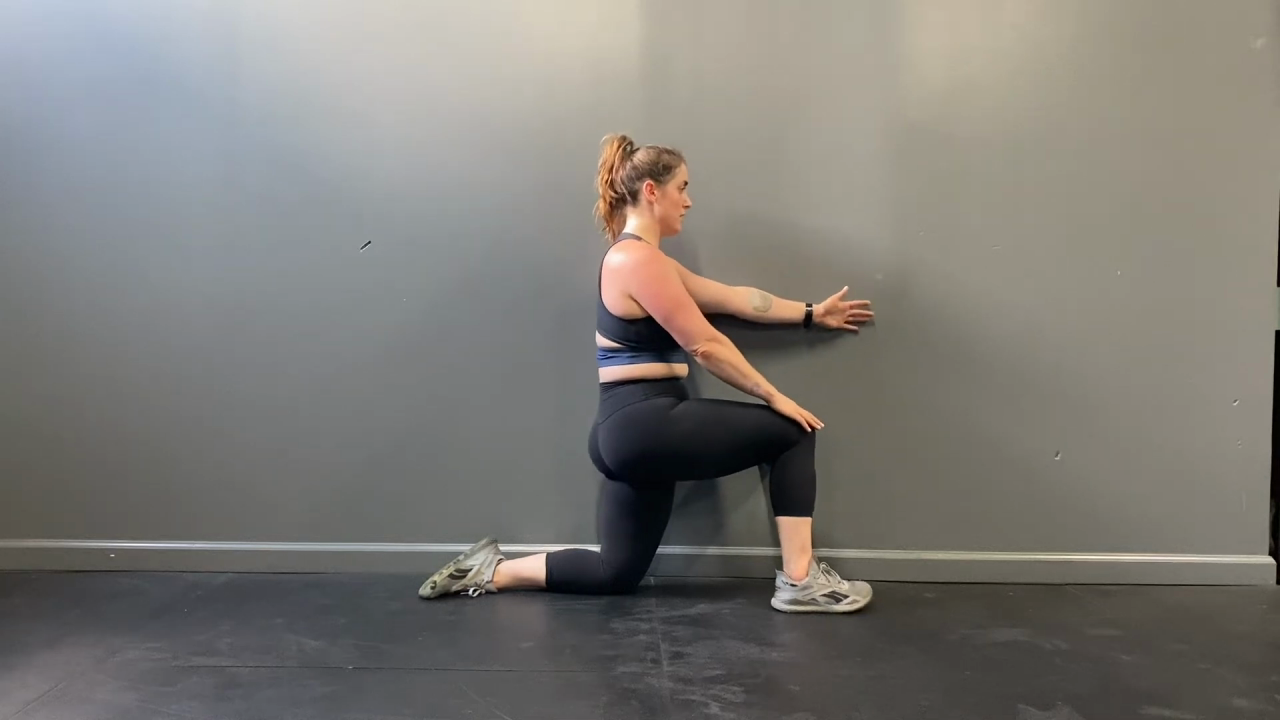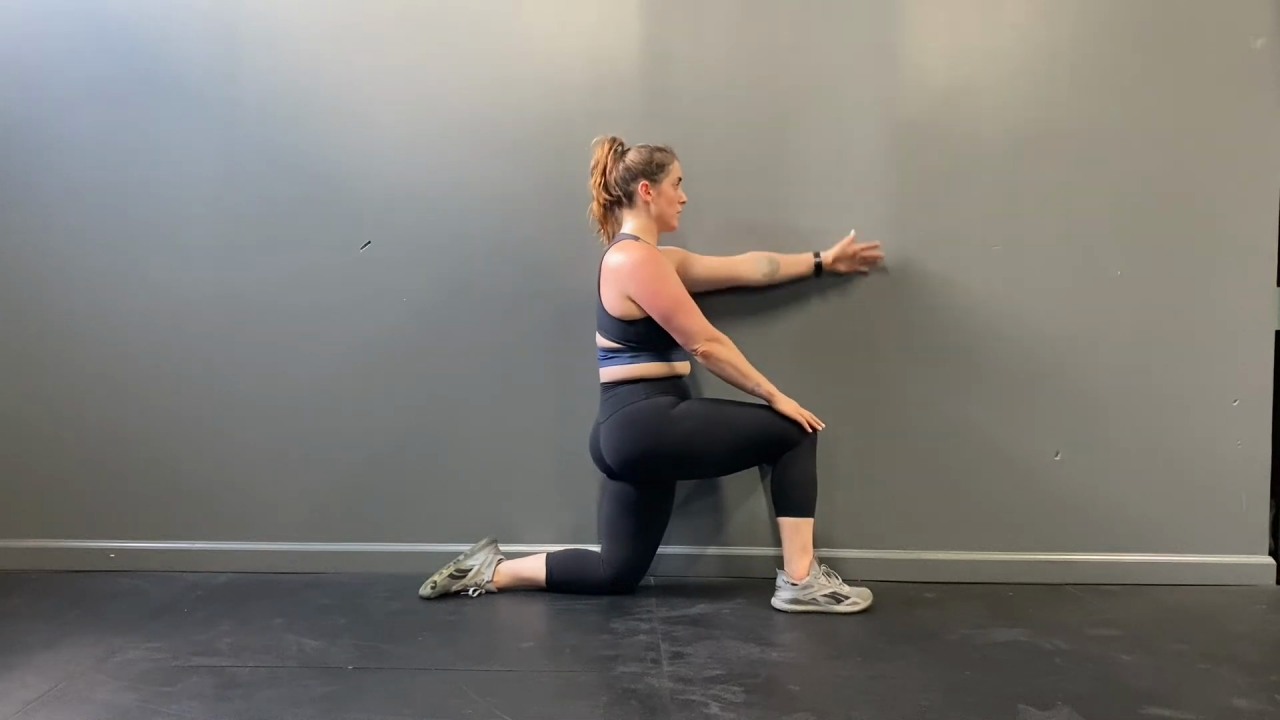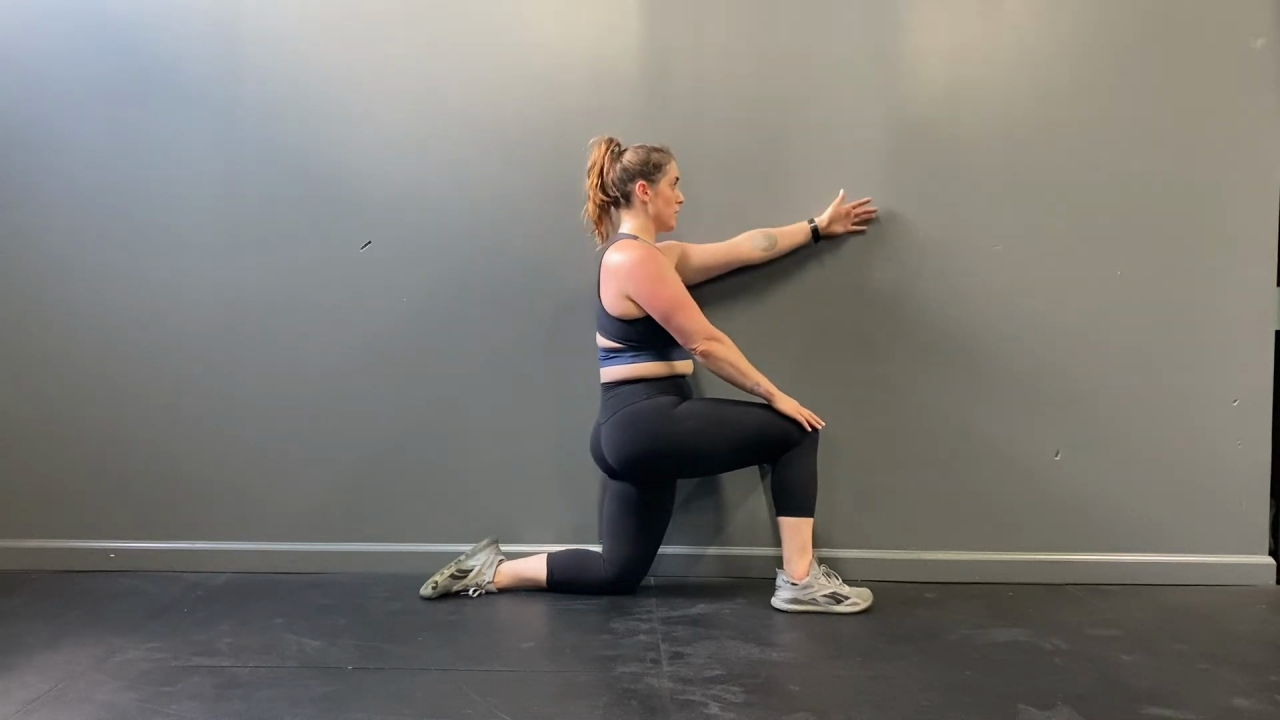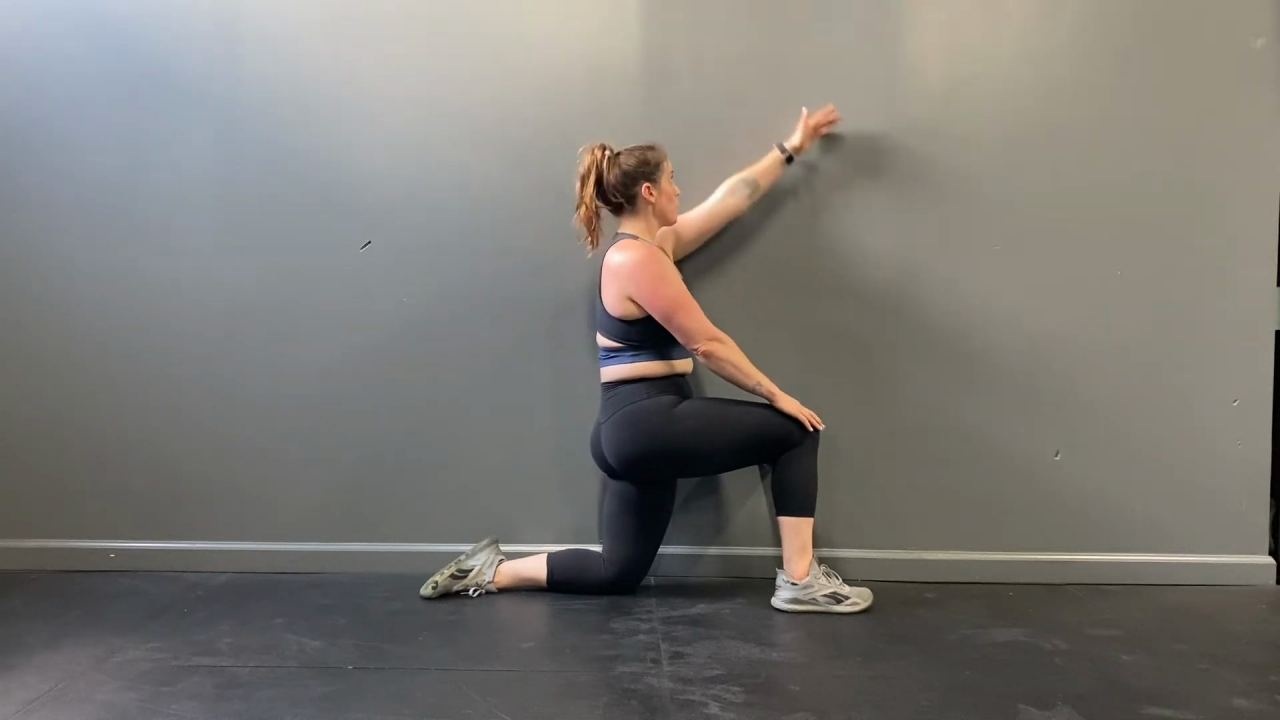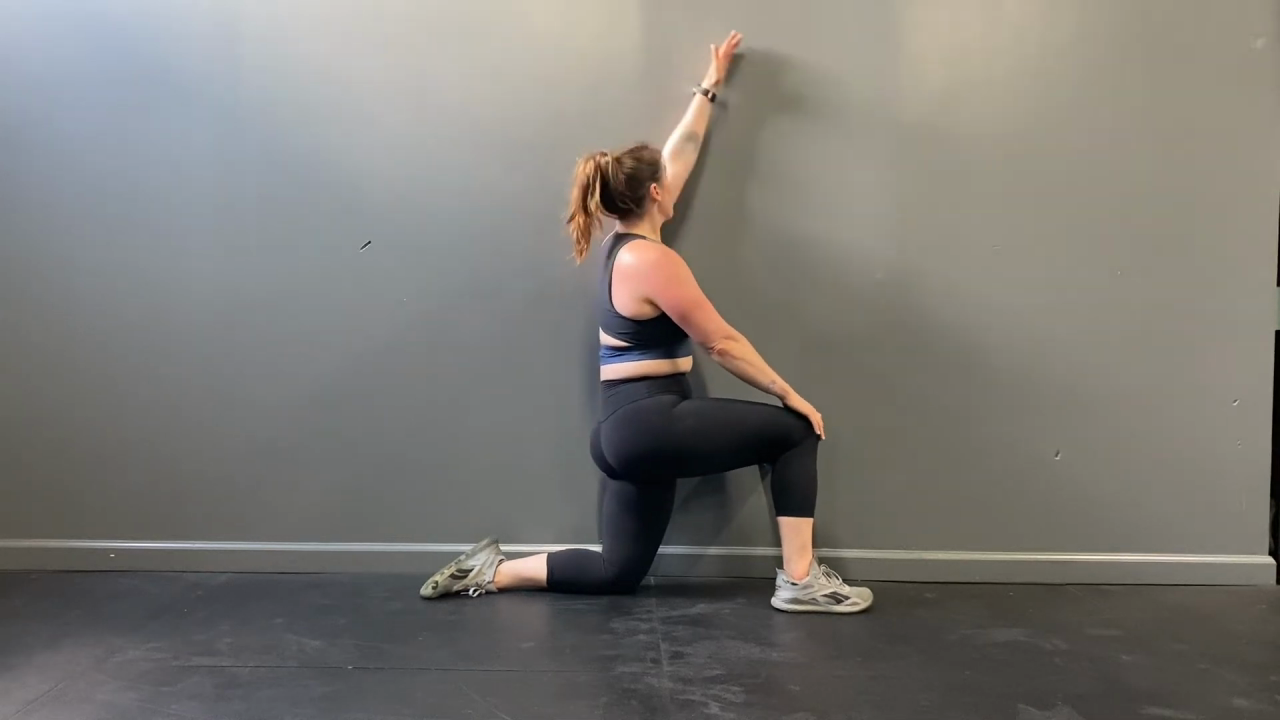
dt=0.4s
person 1, frame 1
left shoulder: (646, 260)
right shoulder: (637, 259)
left elbow: (733, 298)
right elbow: (706, 345)
left wrist: (812, 313)
right wrist: (775, 398)
left hip: (632, 431)
right hip: (644, 425)
left knee: (617, 573)
right knee: (792, 433)
left ankle: (490, 570)
right ankle: (800, 581)
person 1, frame 2
left shoulder: (654, 256)
right shoulder: (635, 258)
left elbow: (742, 268)
right elbow: (705, 344)
left wrist: (823, 261)
right wrist: (775, 397)
left hip: (632, 430)
right hip: (644, 425)
left knee: (617, 572)
right knee: (793, 433)
left ankle: (489, 570)
right ankle: (800, 581)
person 1, frame 3
left shoulder: (657, 254)
right shoulder: (635, 258)
left elbow: (741, 249)
right elbow: (705, 343)
left wrist: (818, 227)
right wrist: (775, 396)
left hip: (634, 431)
right hip: (646, 426)
left knee: (619, 572)
right knee: (795, 432)
left ankle: (490, 569)
right ankle: (800, 580)
person 1, frame 4
left shoulder: (654, 242)
right shoulder: (637, 259)
left elbow: (730, 201)
right elbow: (707, 343)
left wrist: (790, 148)
right wrist: (778, 396)
left hip: (635, 432)
right hip: (645, 426)
left knee: (619, 571)
right knee: (796, 433)
left ankle: (490, 570)
right ankle: (800, 582)
person 1, frame 5
left shoulder: (624, 240)
right shoulder: (651, 261)
left elbow: (683, 151)
right elbow: (722, 343)
left wrist: (709, 87)
right wrist: (790, 395)
left hip: (628, 429)
right hip: (648, 424)
left knee: (619, 572)
right knee: (796, 432)
left ankle: (489, 570)
right ankle: (800, 580)
